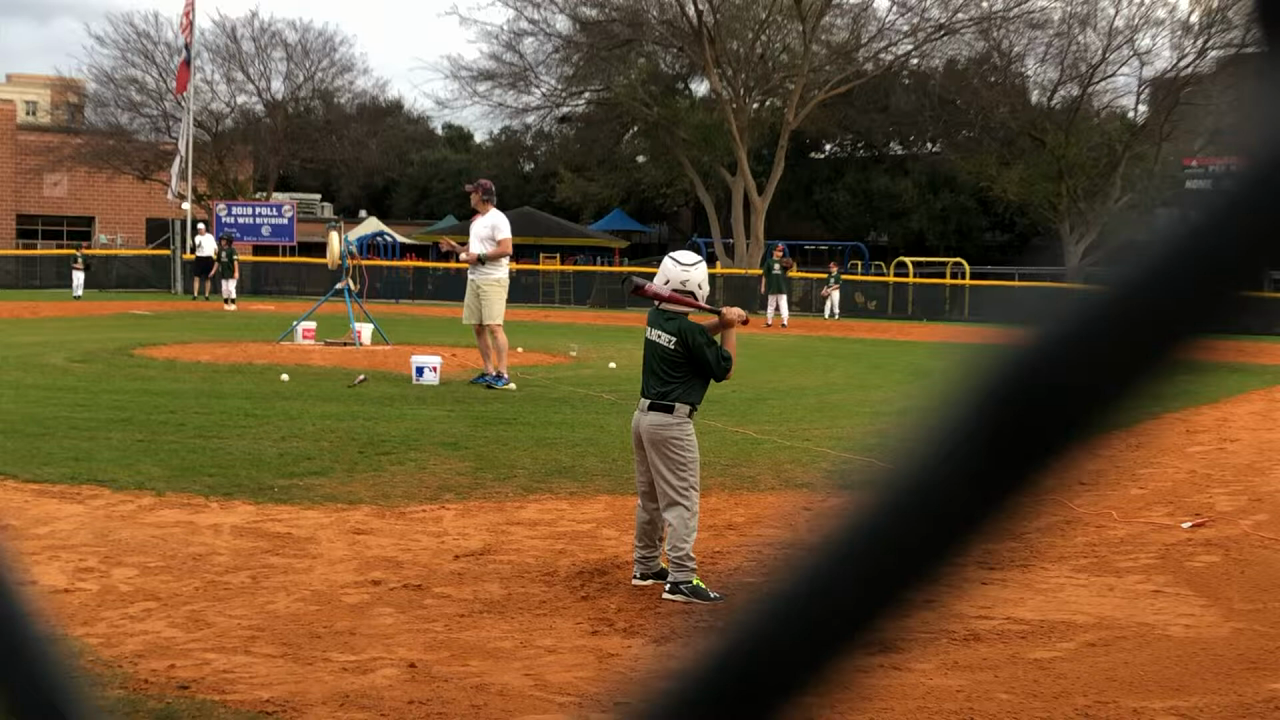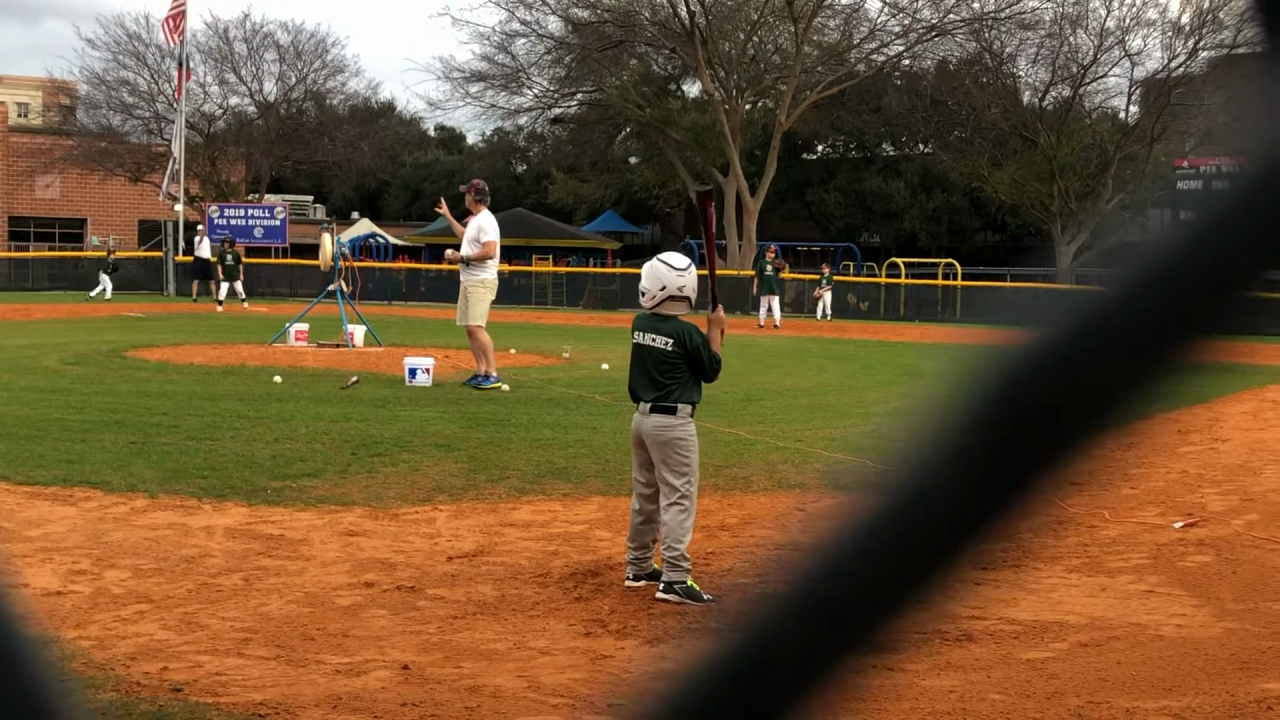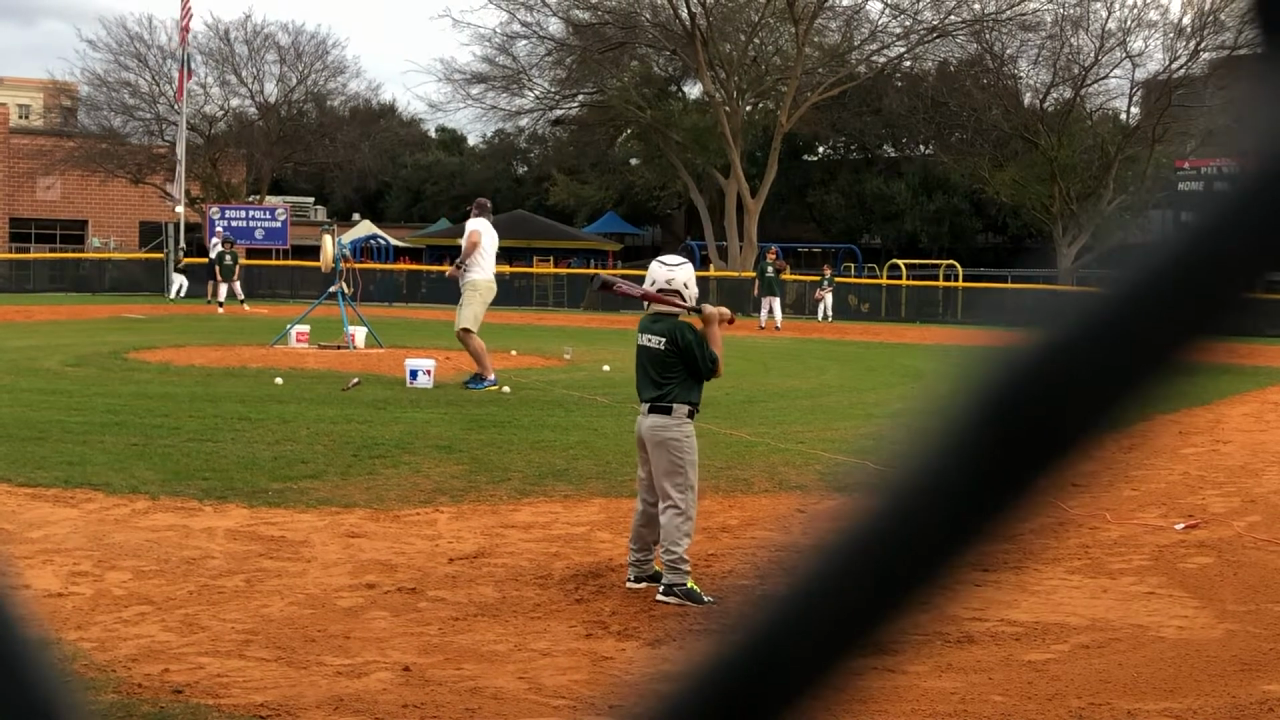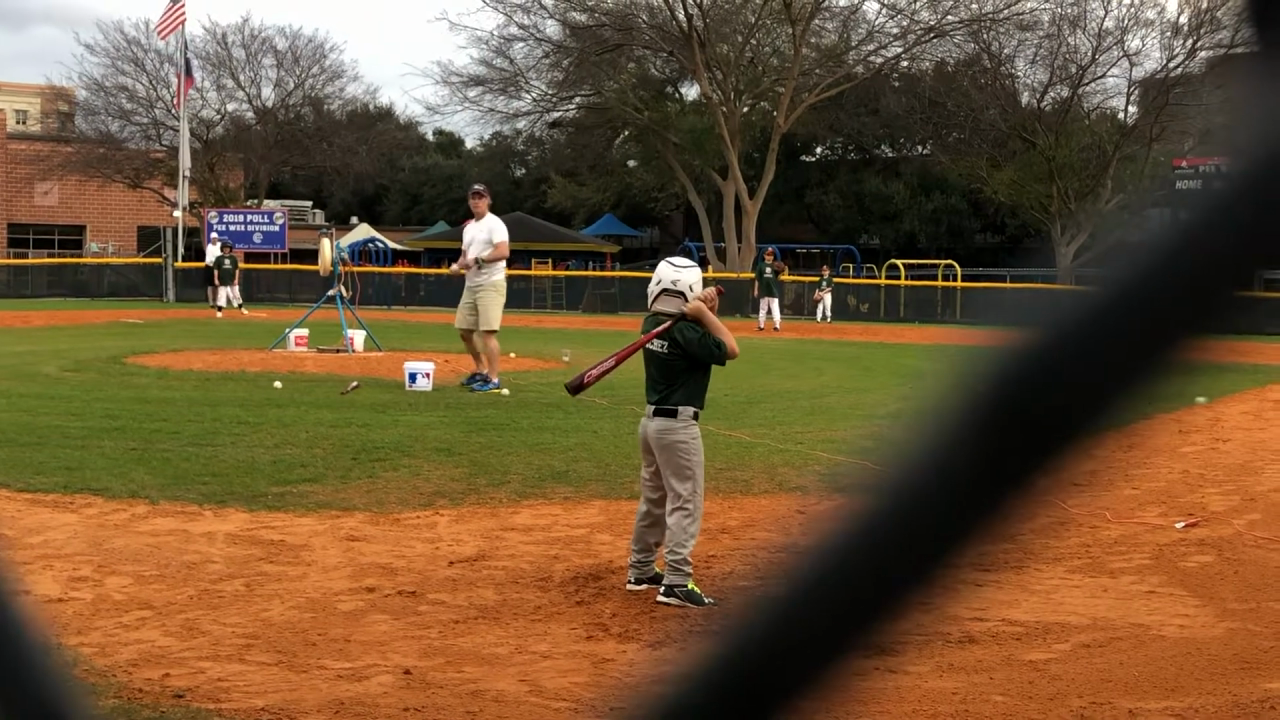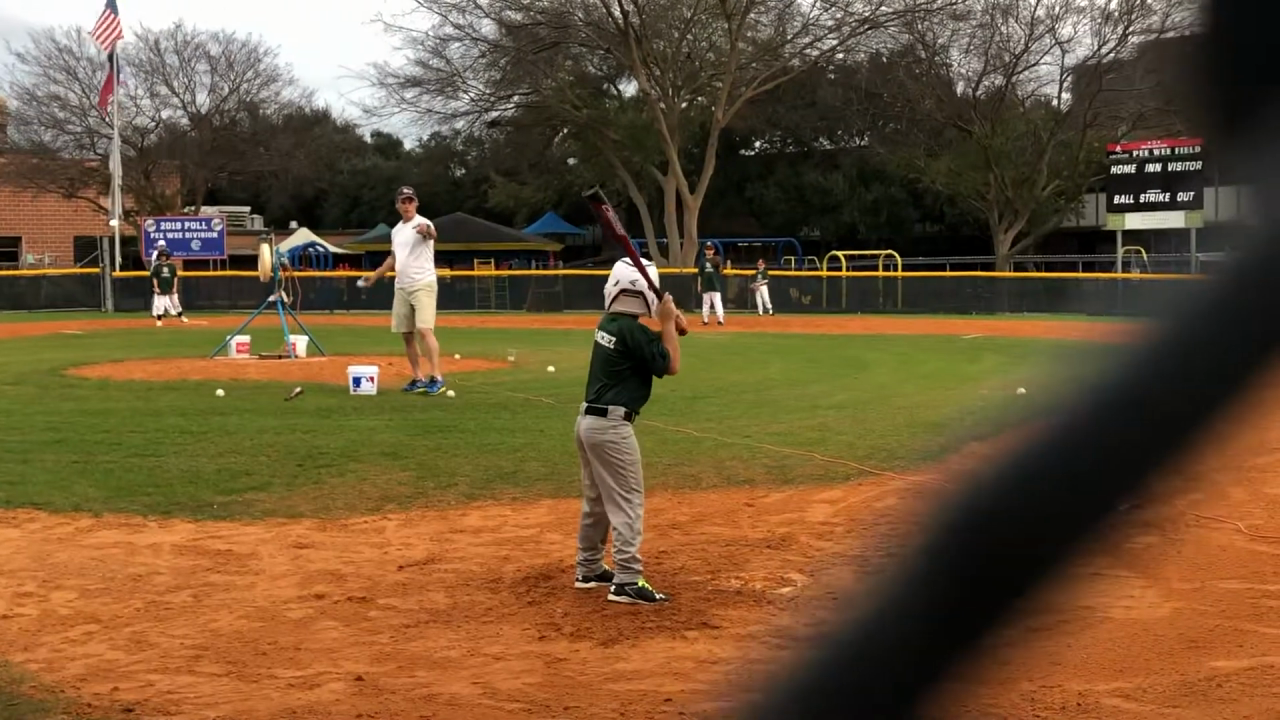
dt=1s
person 1, frame 1
left shoulder: (655, 317)
right shoulder: (690, 331)
right elbow: (724, 370)
left wrist: (720, 322)
right wrist: (729, 329)
left hip: (644, 416)
right hip: (671, 422)
left knee: (650, 497)
right knee: (682, 501)
left ankle: (646, 566)
right ankle: (680, 580)
person 1, frame 2
left shoulder: (640, 324)
right shoulder: (687, 332)
right elbow: (712, 372)
left wrist: (709, 332)
right wrist: (714, 330)
left hip: (642, 418)
right hip: (673, 423)
left knee: (645, 496)
right knee: (679, 499)
left ankle: (638, 567)
right ankle: (675, 579)
person 1, frame 3
left shoulder: (647, 323)
right shoulder: (681, 329)
right elbow: (714, 368)
left wrist: (712, 322)
right wrist: (712, 325)
left hip: (647, 419)
right hip: (672, 423)
left knee: (650, 497)
right knee: (678, 501)
left ankle: (640, 569)
right ankle: (675, 582)
person 1, frame 4
left shoulder: (651, 323)
right shoulder: (682, 331)
left elbow: (699, 339)
right elbow: (730, 350)
left wrist: (706, 312)
right wrist: (705, 314)
left hip: (652, 421)
right hip: (678, 426)
left knee: (653, 500)
right knee: (685, 503)
left ankle: (640, 571)
right ankle: (676, 583)
person 1, frame 5
left shoulder: (608, 322)
right shoulder: (632, 330)
left elbow: (647, 351)
right elbow: (670, 366)
left wrist: (669, 326)
right wrist: (667, 322)
left hip: (588, 420)
right hip: (611, 425)
left knee: (596, 500)
right knee: (627, 502)
left ankle: (589, 569)
right ankle: (626, 581)
person 2, frame 1
left shoulder: (497, 219)
right shoulder: (475, 221)
left elbow: (506, 249)
left wrist: (479, 257)
right wrist: (454, 247)
left hip: (493, 281)
right hip: (474, 280)
left knee: (494, 327)
right knee: (478, 327)
left ankle: (503, 374)
right ankle: (489, 372)
person 2, frame 2
left shoulder: (486, 220)
right shoulder: (474, 220)
left elbow: (489, 252)
left wrist: (462, 258)
right wrist: (448, 216)
left hip: (482, 281)
right hip: (467, 281)
left knee: (476, 327)
right knee: (469, 329)
left ankle: (492, 374)
right ankle: (481, 373)
person 2, frame 3
left shoulder: (476, 224)
right shoulder: (491, 232)
left elbow: (474, 240)
left wrist: (458, 264)
left hip: (478, 285)
right hip: (475, 285)
left knee: (466, 332)
right knee: (461, 331)
left ankle: (490, 377)
right ankle: (482, 371)
person 2, frame 4
left shoulder: (495, 223)
right shoulder: (468, 227)
left elbow: (504, 252)
left wrist: (478, 260)
right wrist: (458, 265)
left hip: (491, 284)
right hip: (471, 286)
left knee: (487, 332)
right knee: (464, 330)
left ankle: (493, 380)
right ankle: (480, 371)
person 2, frame 5
left shoulder: (422, 224)
right shoulder: (396, 230)
left elbow: (431, 234)
left wrist: (425, 229)
right wrist: (375, 275)
left hip: (424, 286)
right hip: (401, 288)
left knee: (425, 330)
right knee: (408, 335)
left ankle: (437, 378)
right ankle: (419, 378)
